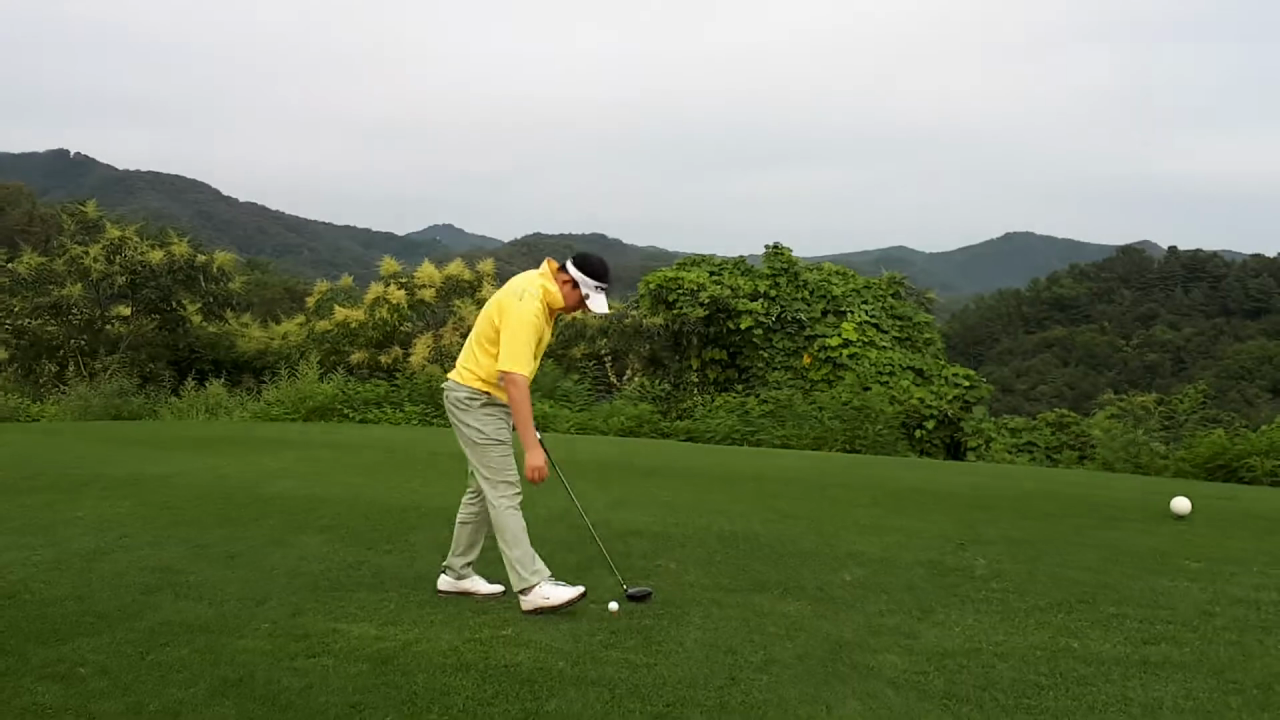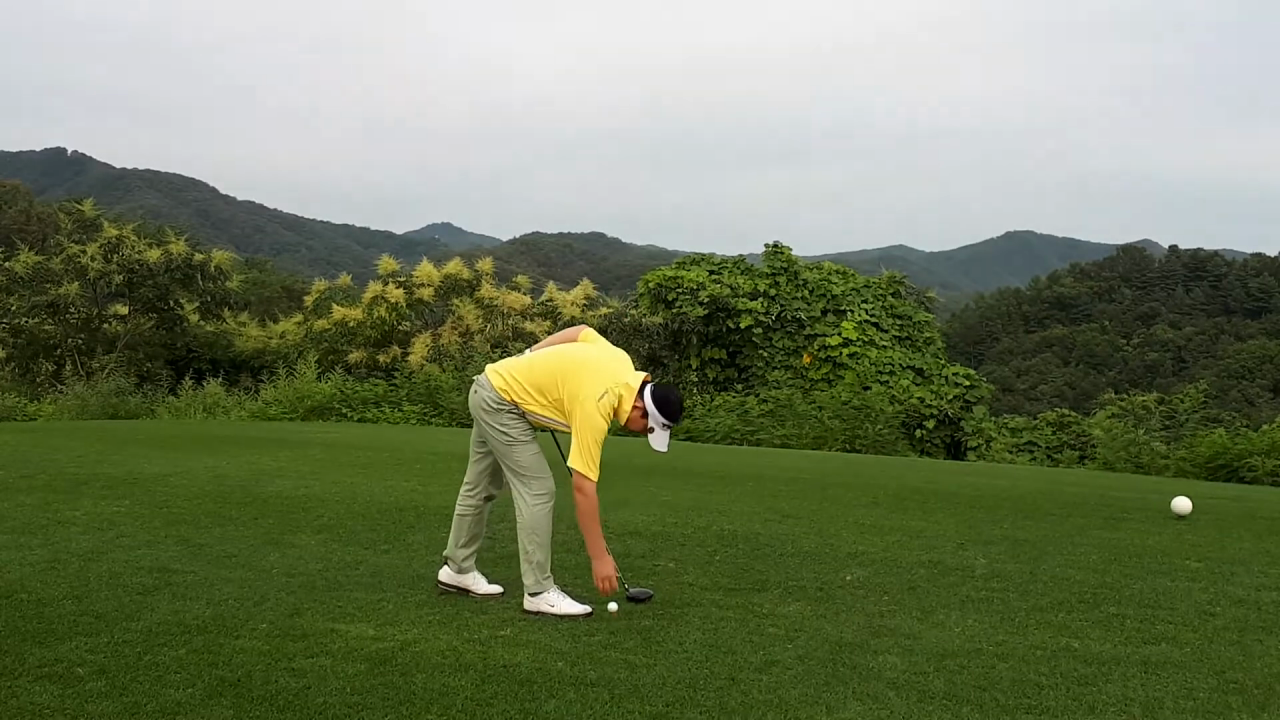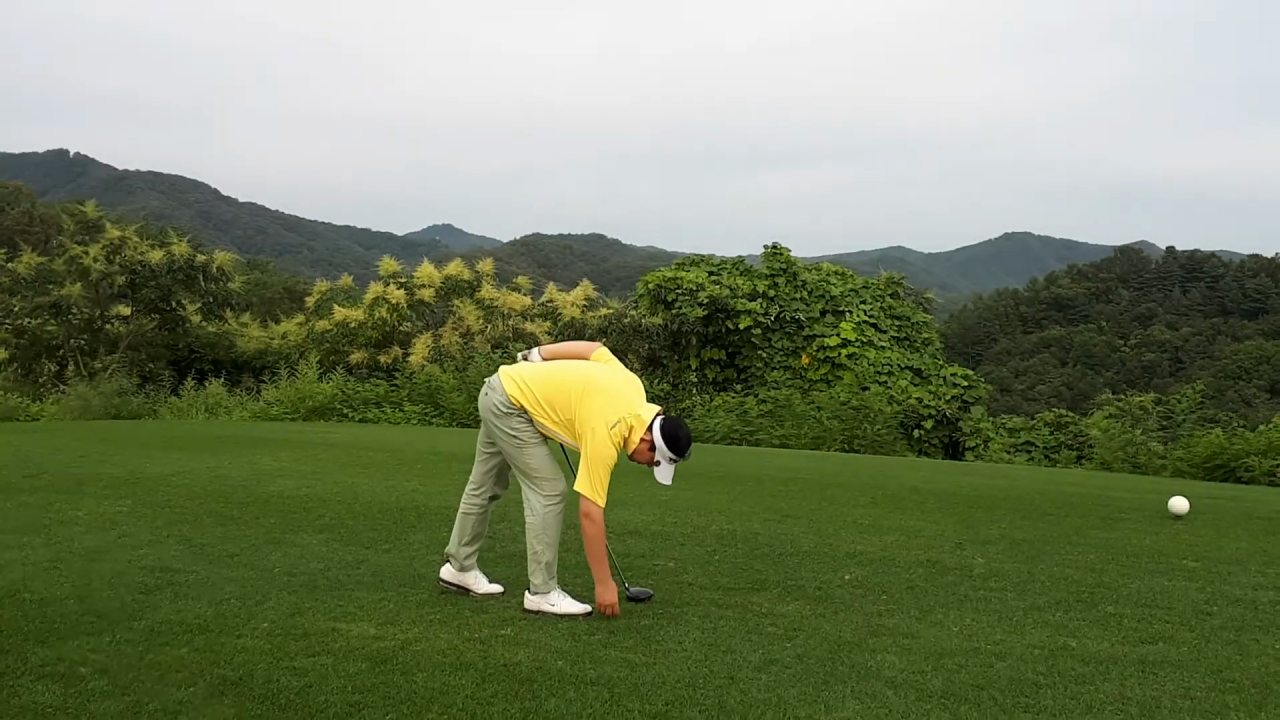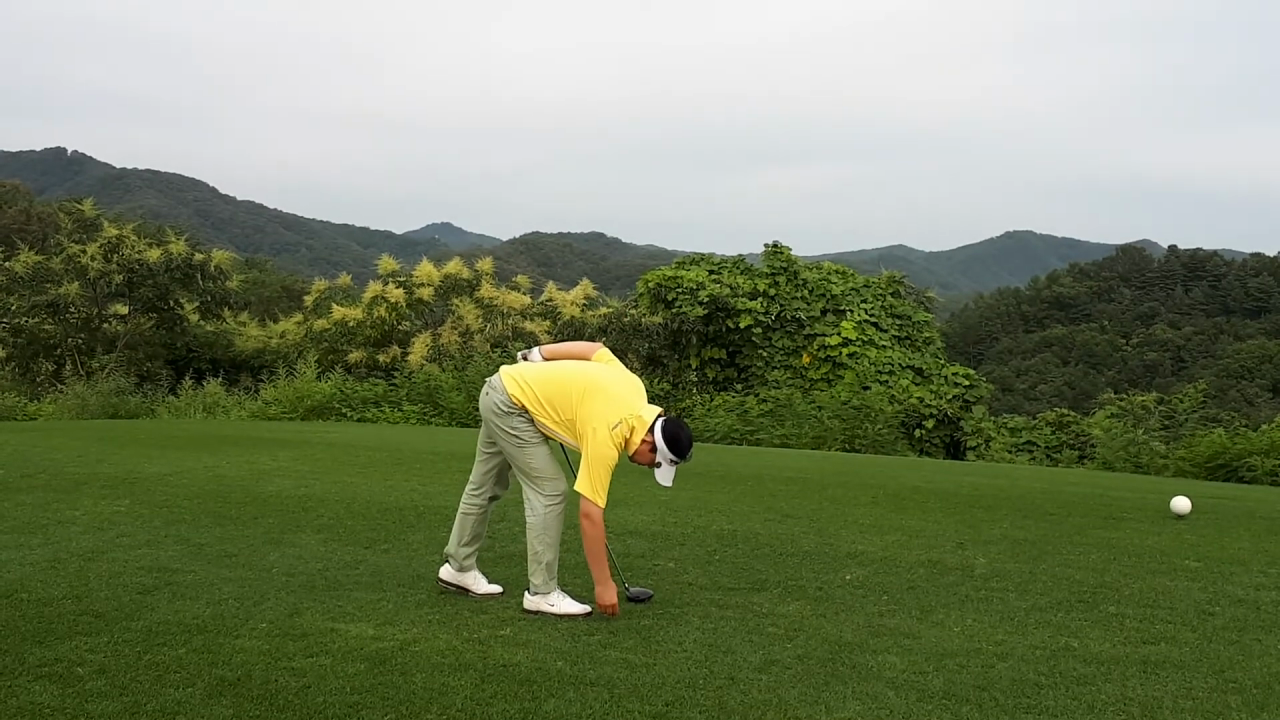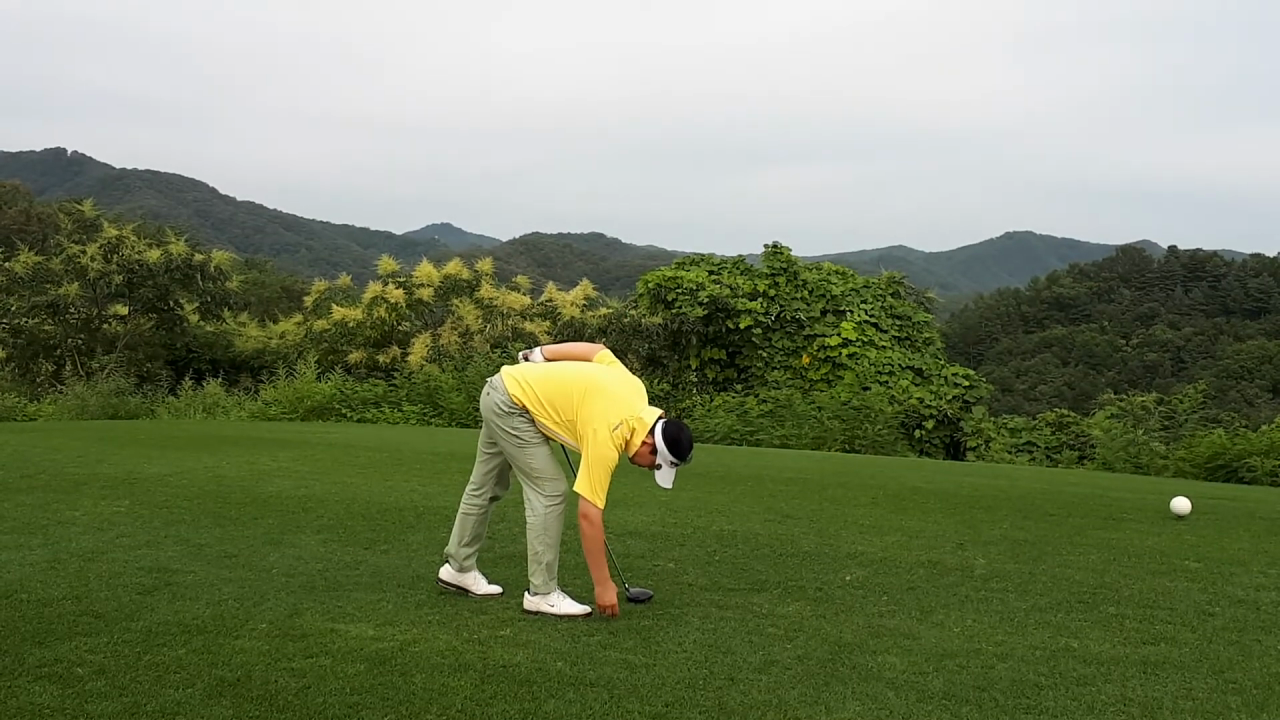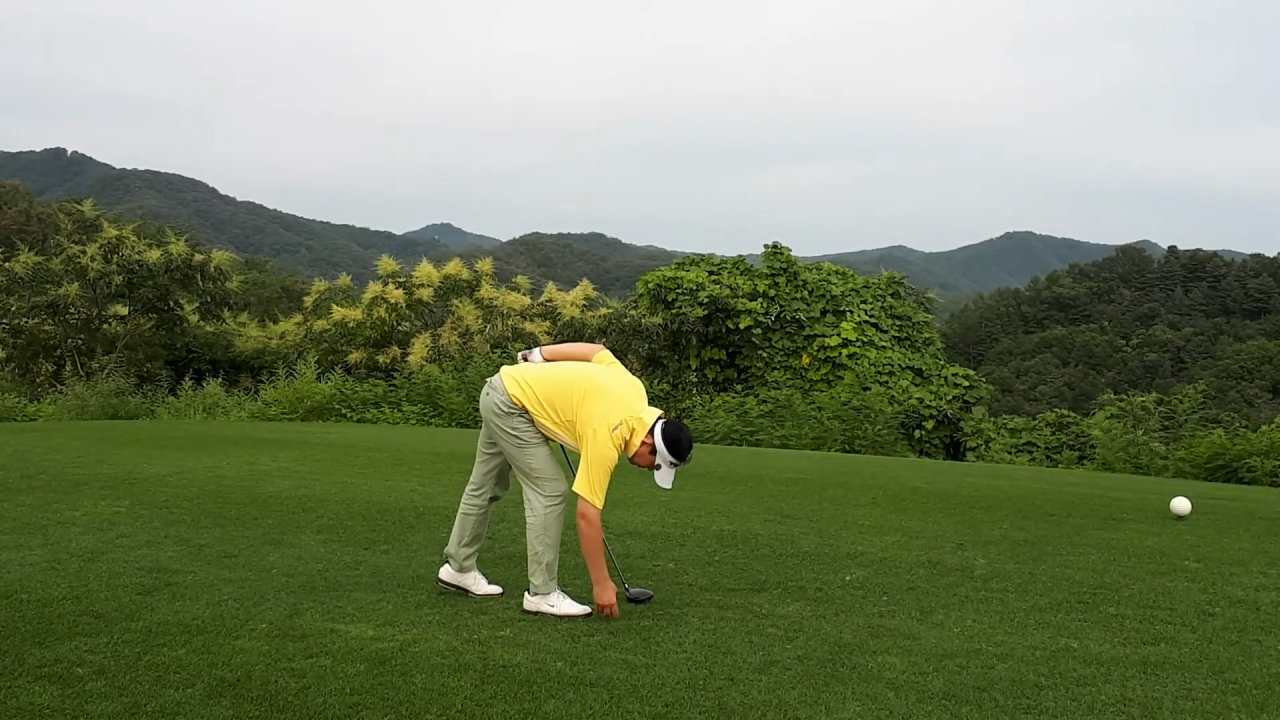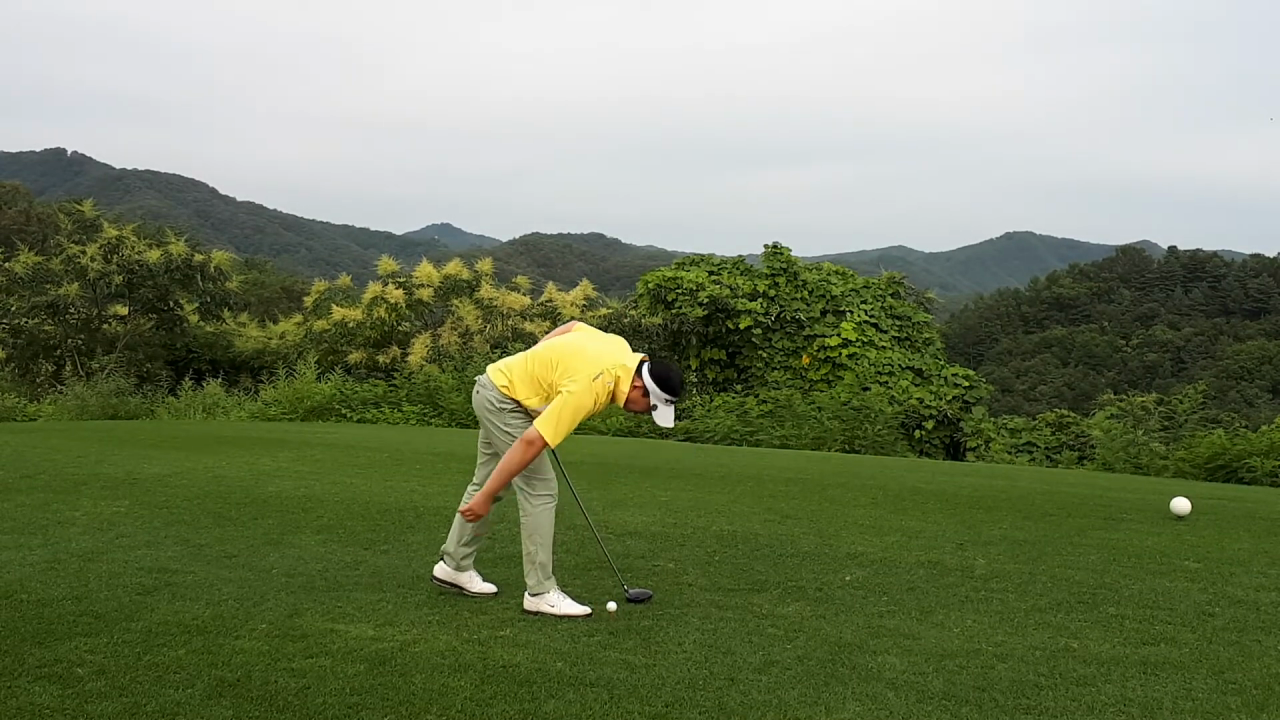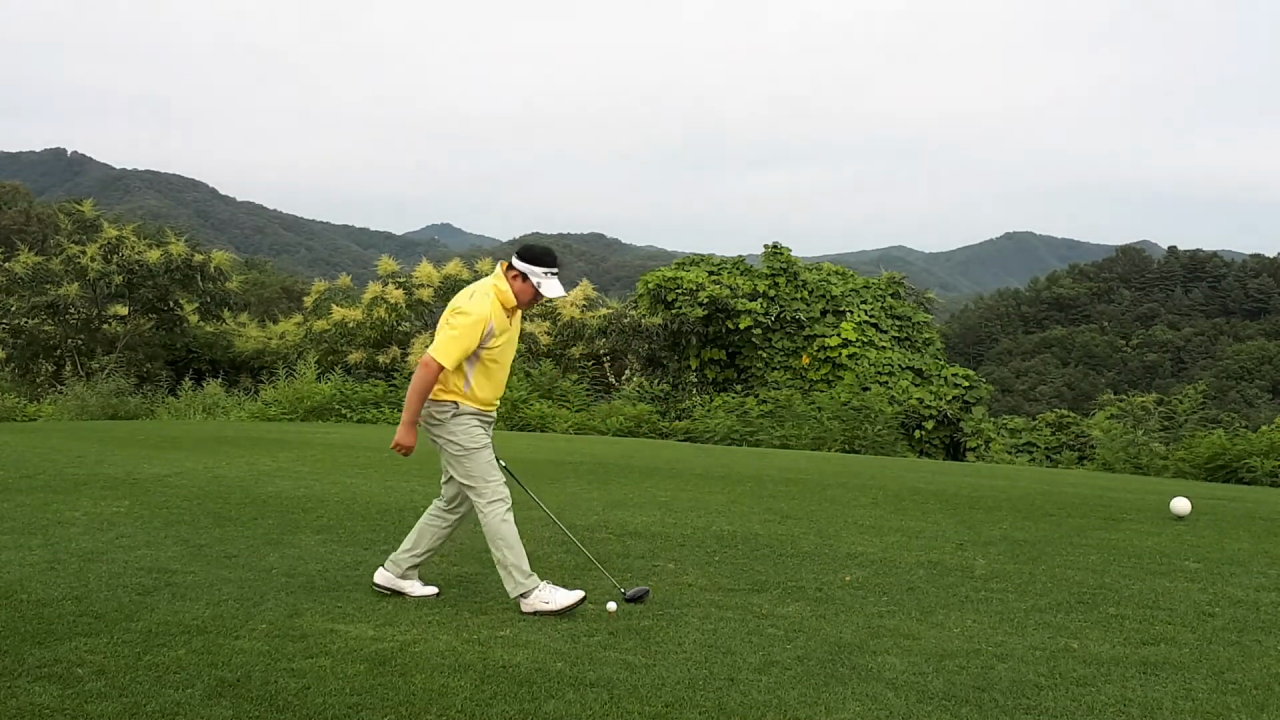
dt=0.5s
person 1, frame 1
left shoulder: (537, 284)
right shoulder: (528, 305)
right elbow: (515, 380)
right wrist: (532, 448)
left hip: (490, 396)
right hip: (475, 397)
left knee: (484, 489)
right knee: (504, 492)
left ankle: (457, 573)
right ankle: (534, 586)
person 1, frame 2
left shoulder: (623, 364)
right shoulder: (596, 408)
left elbow: (581, 332)
right elbow: (584, 487)
left wrist: (534, 362)
right wrist: (600, 557)
left hip: (493, 387)
right hip: (500, 401)
left knee: (481, 486)
right knee: (537, 490)
left ankle: (458, 569)
right ankle: (539, 592)
person 1, frame 3
left shoulder: (632, 388)
right shoulder: (605, 435)
left elbow: (595, 349)
right elbow: (590, 513)
left wrist: (536, 356)
right wrist: (604, 584)
left hip: (503, 389)
right hip: (510, 404)
left knee: (486, 486)
right knee: (549, 491)
left ankle: (459, 566)
right ankle: (542, 591)
person 1, frame 4
left shoulder: (635, 390)
right shoulder: (607, 437)
left elbow: (596, 349)
right elbow: (590, 514)
left wrist: (536, 355)
right wrist: (604, 584)
left hip: (503, 389)
right hip: (510, 404)
left knee: (487, 486)
right knee: (549, 493)
left ankle: (459, 567)
right ankle: (542, 592)
person 1, frame 5
left shoulder: (635, 391)
right shoulder: (607, 438)
left elbow: (598, 350)
right elbow: (589, 515)
left wrist: (539, 355)
right wrist: (603, 585)
left hip: (505, 388)
right hip: (512, 404)
left knee: (487, 486)
right knee: (550, 492)
left ankle: (459, 567)
right ankle: (542, 593)
person 1, frame 6
left shoulder: (635, 392)
right shoulder: (607, 438)
left elbow: (597, 351)
right elbow: (587, 515)
left wrist: (538, 356)
right wrist: (602, 585)
left hip: (505, 389)
right hip: (511, 405)
left knee: (486, 487)
right knee: (550, 492)
left ankle: (458, 568)
right ankle: (542, 593)
person 1, frame 7
left shoulder: (622, 352)
right shoulder: (590, 388)
left elbow: (573, 327)
right elbow: (530, 443)
right wrist: (487, 497)
left hip: (497, 389)
right hip: (503, 400)
left knee: (487, 484)
right knee: (540, 489)
left ankle: (454, 565)
right ankle: (540, 592)
person 1, frame 8
left shoulder: (507, 305)
right shoulder: (479, 309)
right elbow: (429, 367)
right wrist: (408, 426)
left hip: (472, 413)
right hip: (453, 413)
left knee: (457, 500)
right knee: (493, 498)
left ankle: (397, 572)
right ankle: (532, 591)
